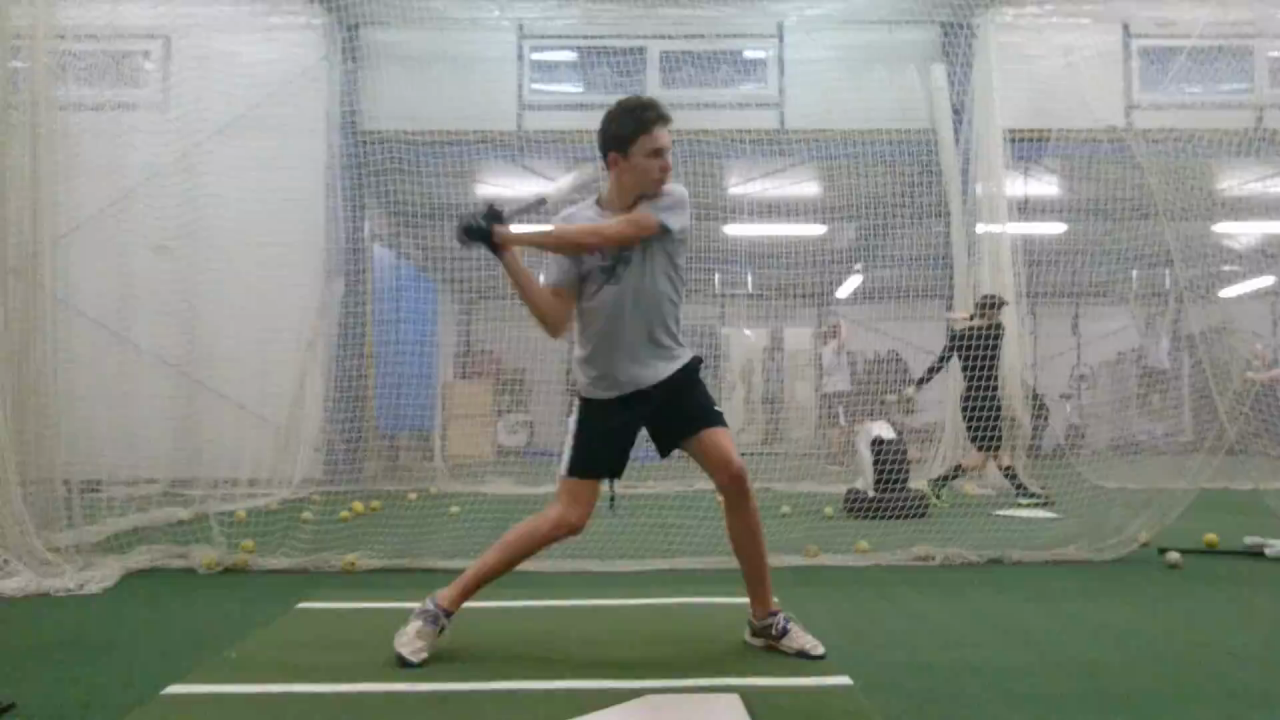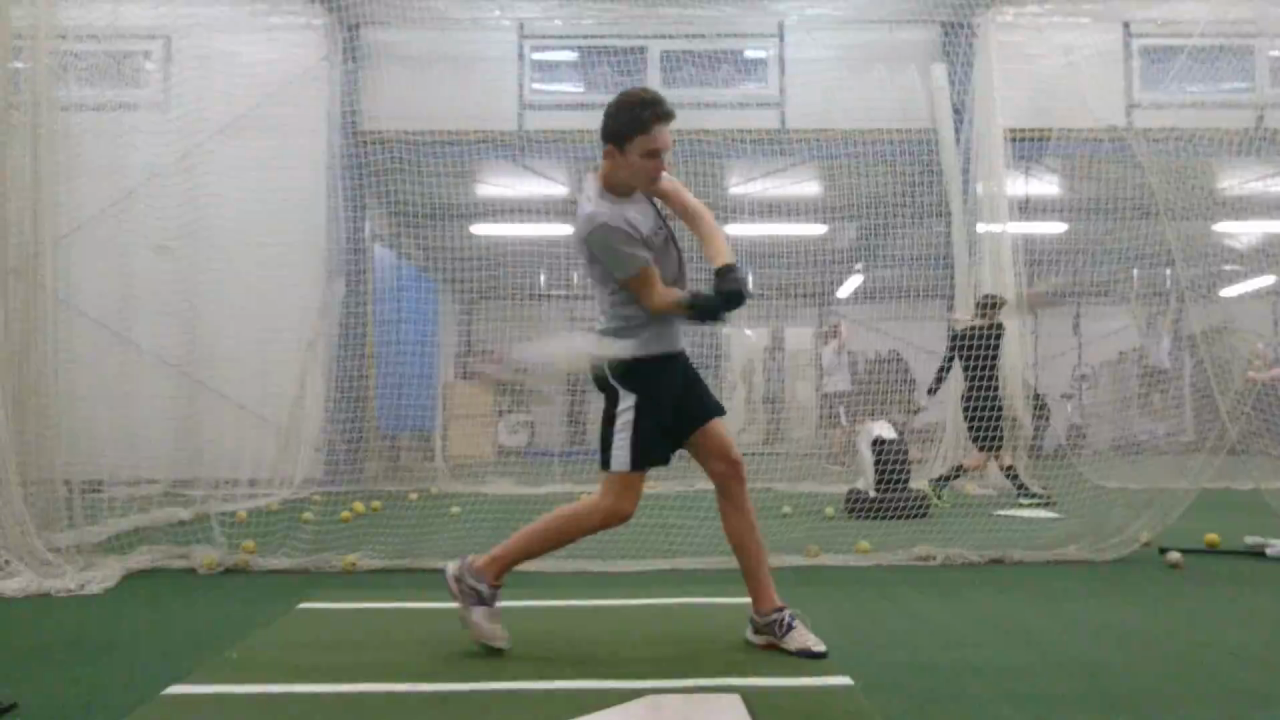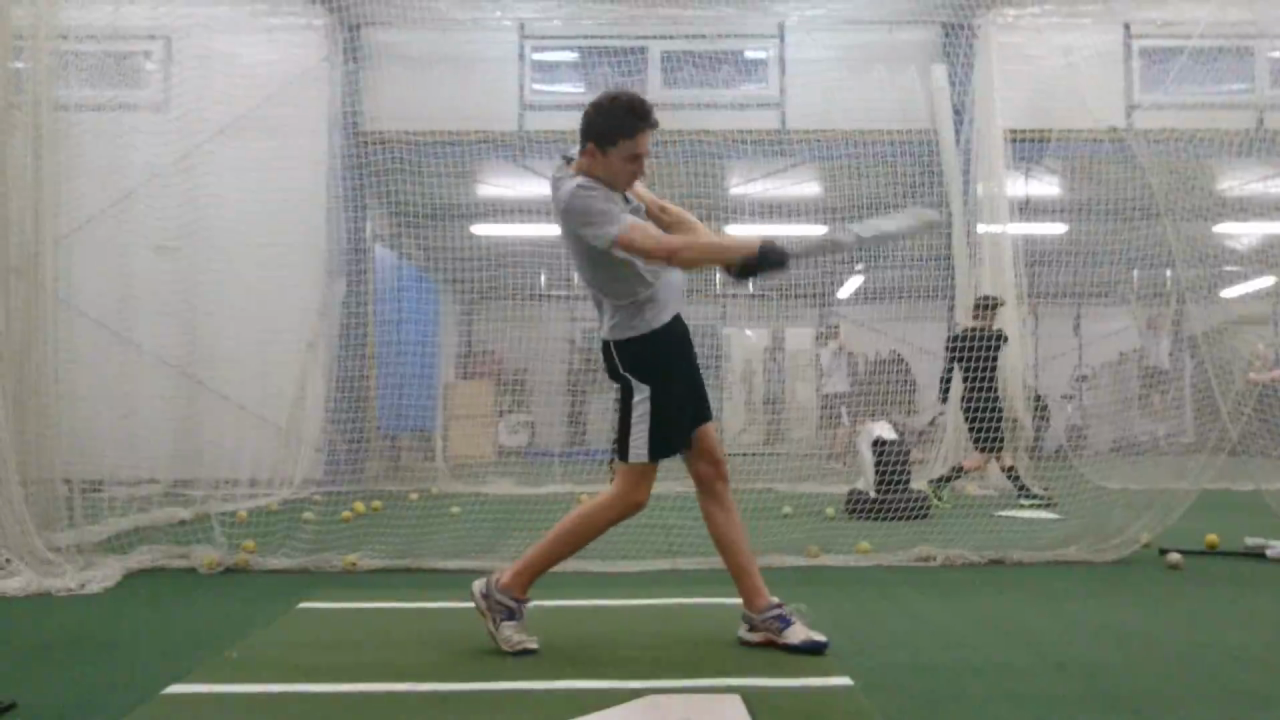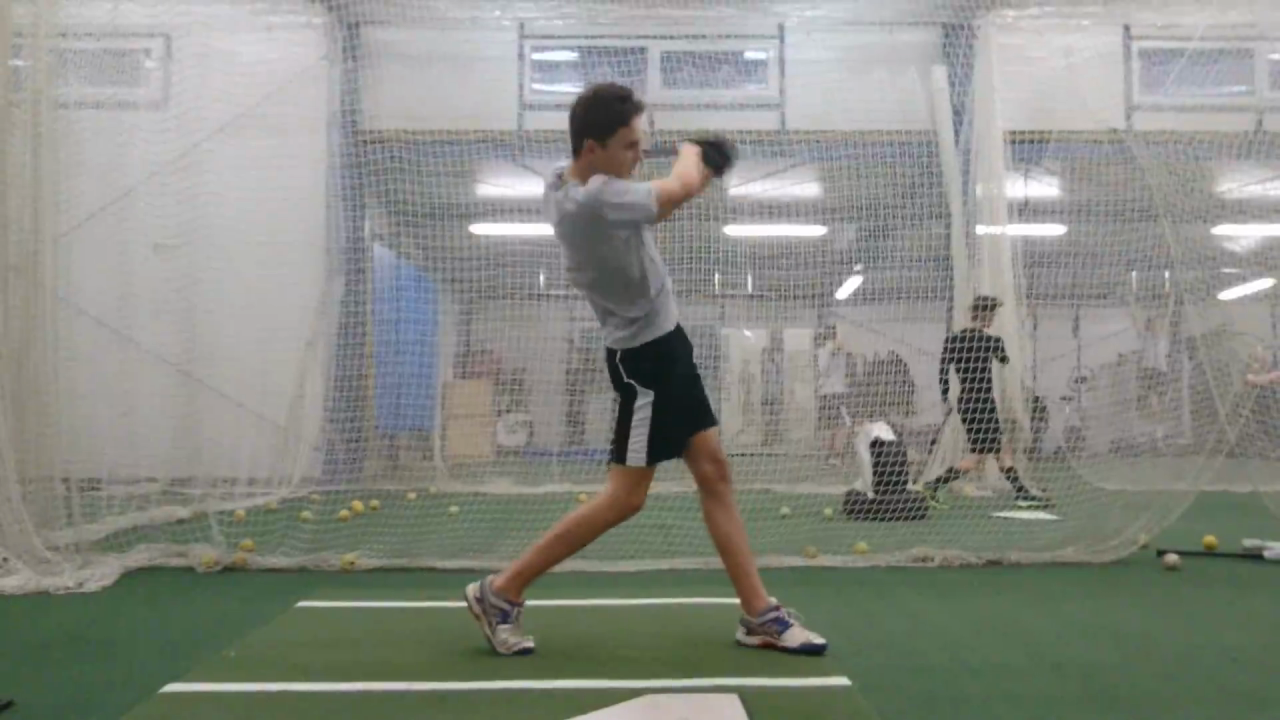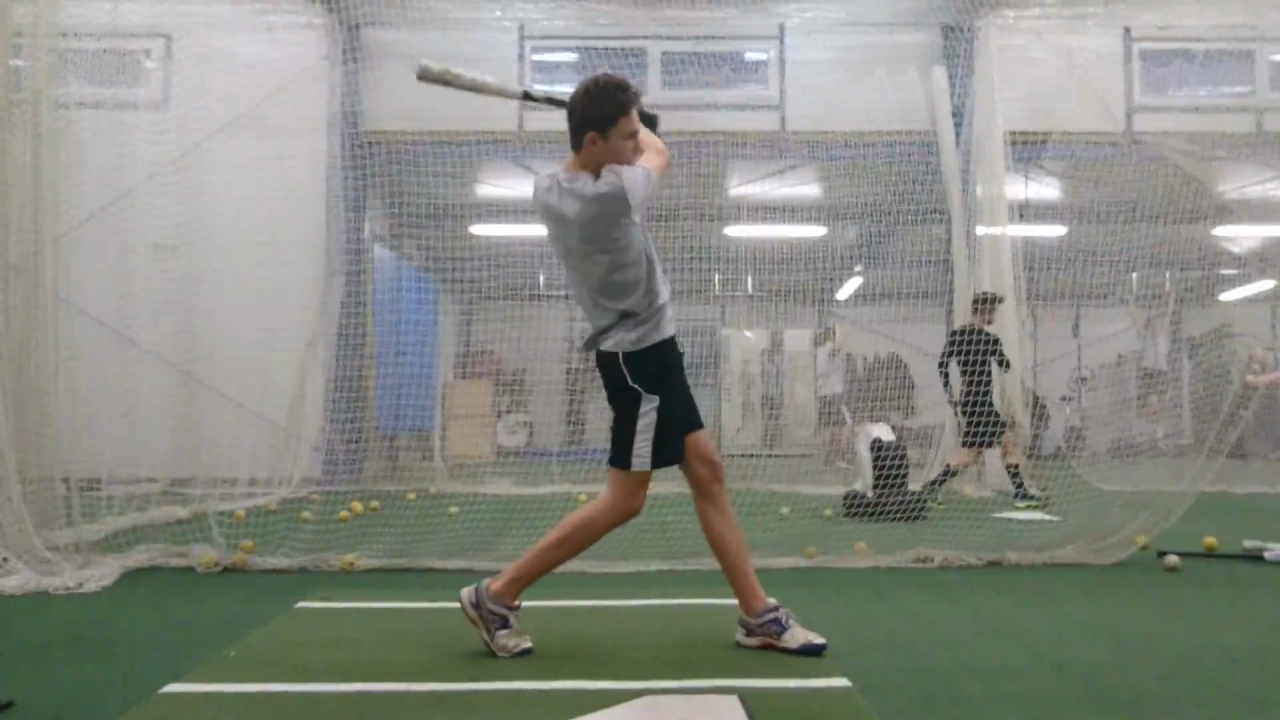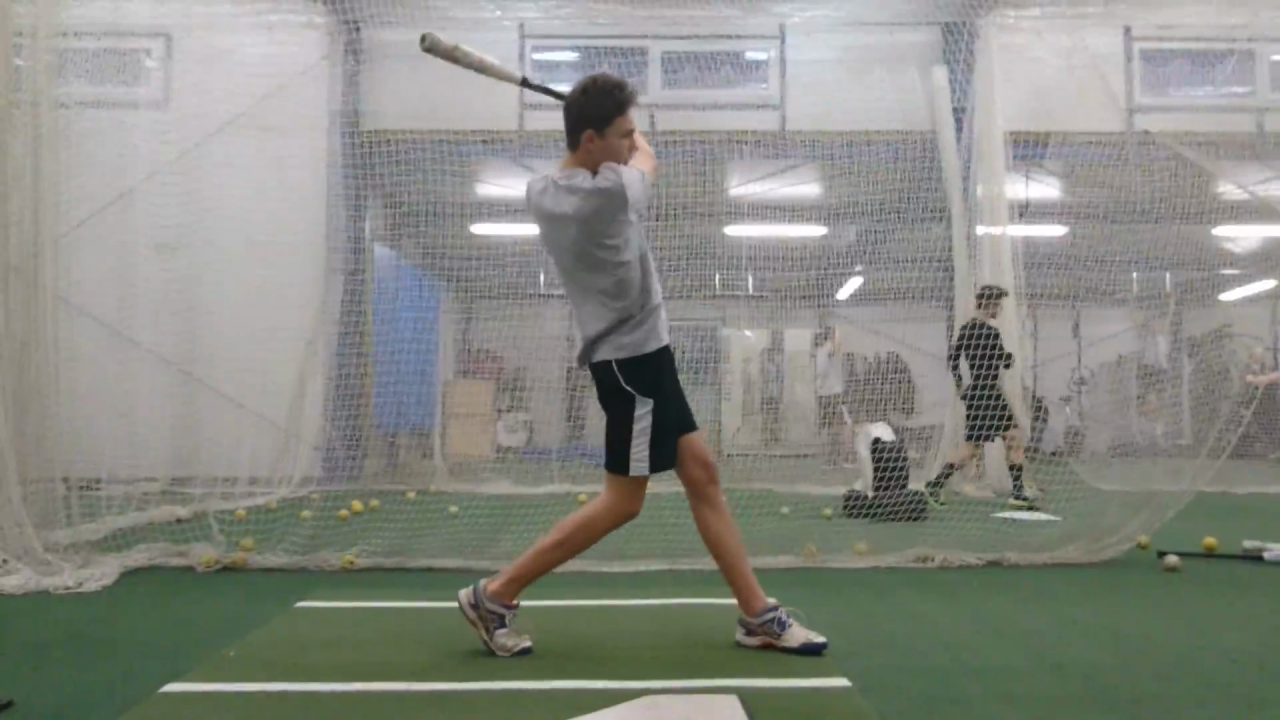
dt=0.1s
person 1, frame 1
left shoulder: (672, 201)
right shoulder: (576, 227)
left elbow: (604, 234)
right elbow: (555, 322)
left wrist: (514, 238)
right wrist: (507, 253)
left hip: (670, 371)
right hip: (608, 388)
left knee: (732, 475)
right knee: (568, 516)
left ankle: (767, 617)
right ankle: (440, 606)
person 1, frame 2
left shoulder: (635, 177)
right shoulder: (600, 219)
left elbow: (699, 216)
right elbow: (656, 302)
left wrist: (726, 270)
right wrist: (692, 302)
left hip: (671, 355)
right hip: (634, 364)
left knee: (729, 468)
right knee: (616, 505)
left ankle: (770, 616)
right ankle: (480, 573)
person 1, frame 3
left shoulder: (590, 172)
right shoulder: (579, 197)
left elbow: (655, 209)
right elbow: (663, 251)
left wrist: (728, 250)
right wrist: (749, 251)
left hip: (660, 337)
right hip: (644, 346)
left knee: (711, 469)
right knee: (629, 492)
left ankle: (762, 612)
right ankle: (505, 589)
person 1, frame 4
left shoulder: (565, 182)
right shoulder: (597, 201)
left elbow: (655, 204)
right elbow: (685, 187)
left wrist: (693, 163)
right wrist: (691, 151)
left hip: (661, 343)
right hip: (646, 351)
left knee: (714, 471)
right knee: (625, 495)
left ankle: (760, 615)
right ankle: (500, 592)
person 1, frame 5
left shoulder: (547, 190)
right shoulder: (612, 192)
right elbow: (657, 156)
right wrist: (646, 133)
left hip: (636, 350)
right hip: (640, 351)
left knee: (708, 473)
right knee: (624, 497)
left ankle: (759, 615)
right ankle: (495, 595)
person 1, frame 6
left shoulder: (539, 192)
right shoulder: (611, 189)
right elbow: (647, 159)
right wrist: (634, 141)
left hip: (627, 354)
right hip: (634, 357)
left knee: (703, 474)
right knee: (622, 500)
left ankle: (758, 615)
right ankle: (494, 595)
person 2, frame 1
left shoulder: (957, 336)
right shoulder: (996, 331)
left elbow: (938, 364)
left wrist: (916, 386)
right wrist: (970, 320)
left hip: (970, 400)
right hip: (985, 401)
left knee: (997, 448)
right knee: (981, 457)
left ankle: (1021, 491)
right ankle: (938, 483)
person 2, frame 2
left shoulder: (957, 337)
right shoulder: (997, 333)
left elbow: (945, 367)
left wrist: (930, 394)
right wrist: (981, 322)
left hip: (971, 400)
right hip: (987, 402)
left knee: (998, 449)
right knee: (984, 456)
left ankle: (1025, 492)
right ankle: (939, 482)
person 2, frame 3
left shoulder: (954, 339)
right shoulder: (995, 336)
left elbow: (947, 372)
left wrist: (943, 398)
right wrist: (986, 328)
left hip: (970, 401)
right hip: (986, 403)
left knee: (999, 449)
right knee: (983, 457)
left ankle: (1024, 491)
right ankle: (938, 483)
person 2, frame 4
left shoulder: (952, 340)
right shoulder: (992, 340)
left elbow: (943, 372)
right elbow: (1005, 360)
left wrist: (945, 398)
left hip: (966, 402)
right hip: (982, 404)
left knee: (1001, 448)
right knee: (978, 458)
left ankle: (1022, 493)
right ankle: (933, 485)
person 2, frame 5
left shoulder: (957, 334)
right shoulder: (990, 338)
left elbow: (942, 364)
right elbow: (1004, 366)
left wrist: (948, 392)
left hip: (973, 398)
right hip: (978, 401)
left knee: (1007, 441)
right knee: (972, 453)
left ankle: (1022, 492)
right ankle: (932, 485)
person 2, frame 6
left shoulder: (967, 328)
right shoulder: (990, 332)
left elbow: (952, 358)
right elbow: (1007, 362)
left wrist: (960, 383)
right wrist: (1009, 355)
left hip: (991, 394)
right hip: (983, 395)
left knee: (1015, 438)
right knee: (972, 447)
left ankle: (1017, 492)
right ankle: (935, 485)
